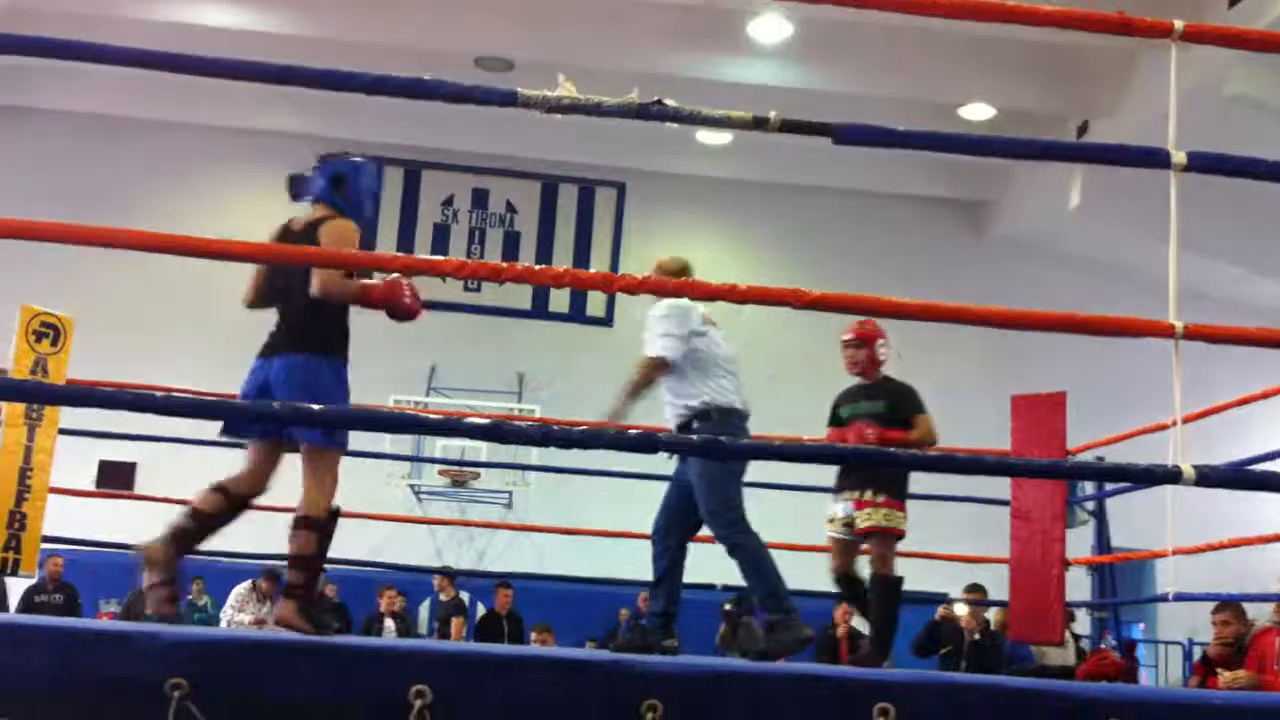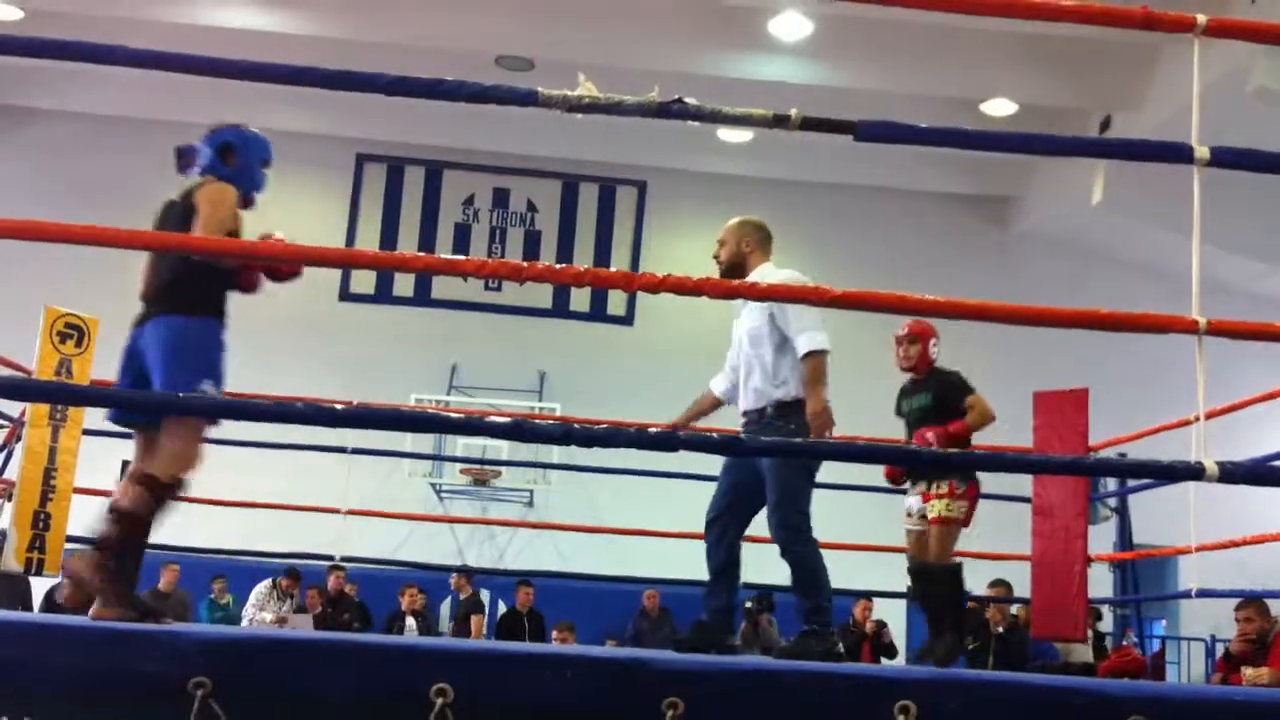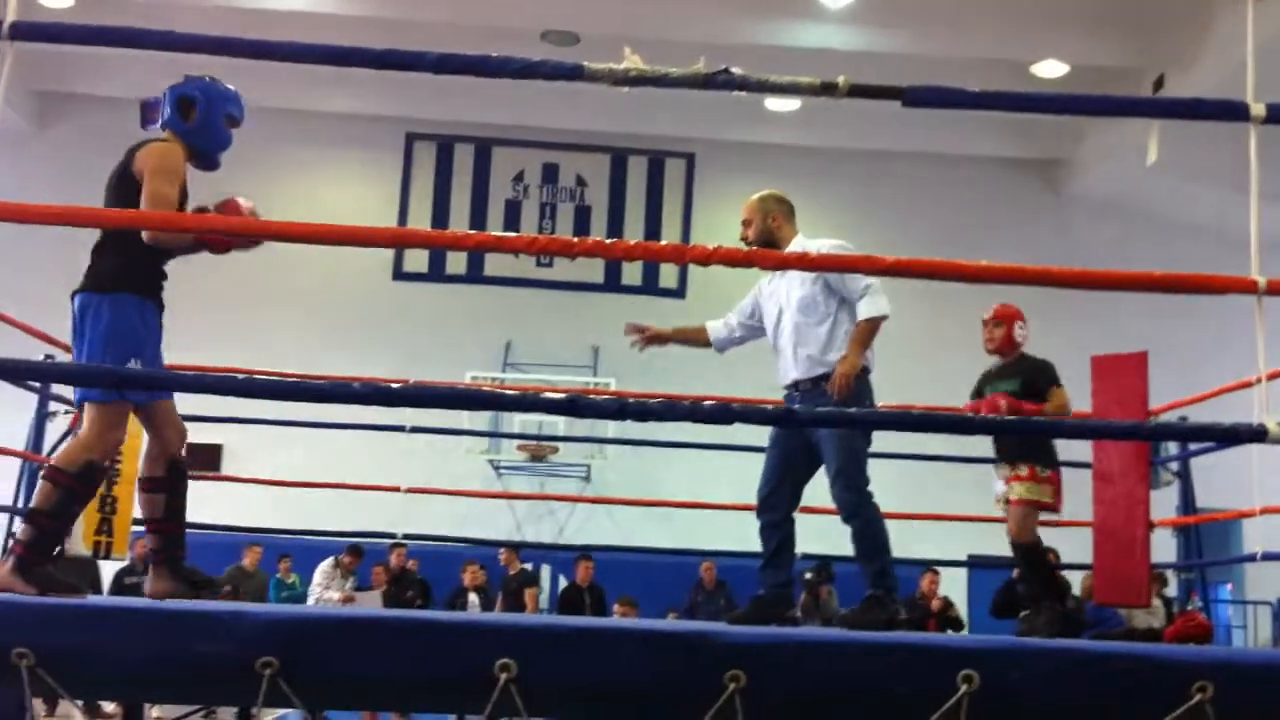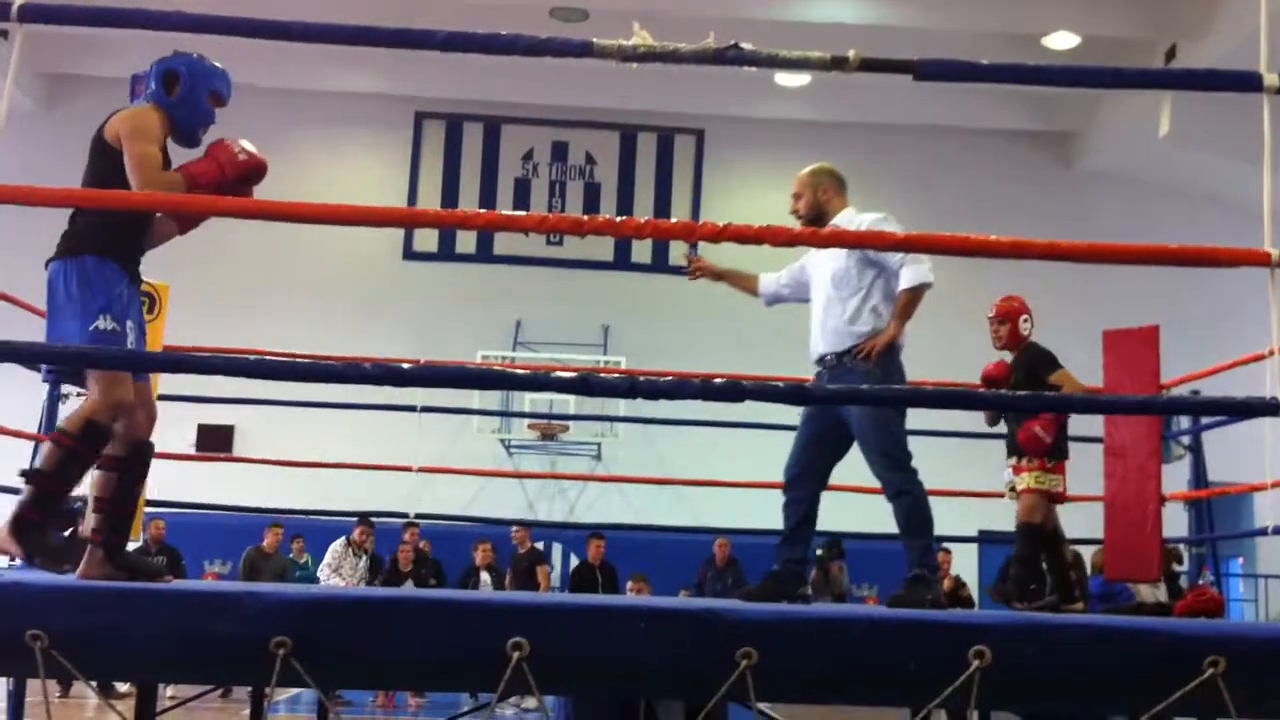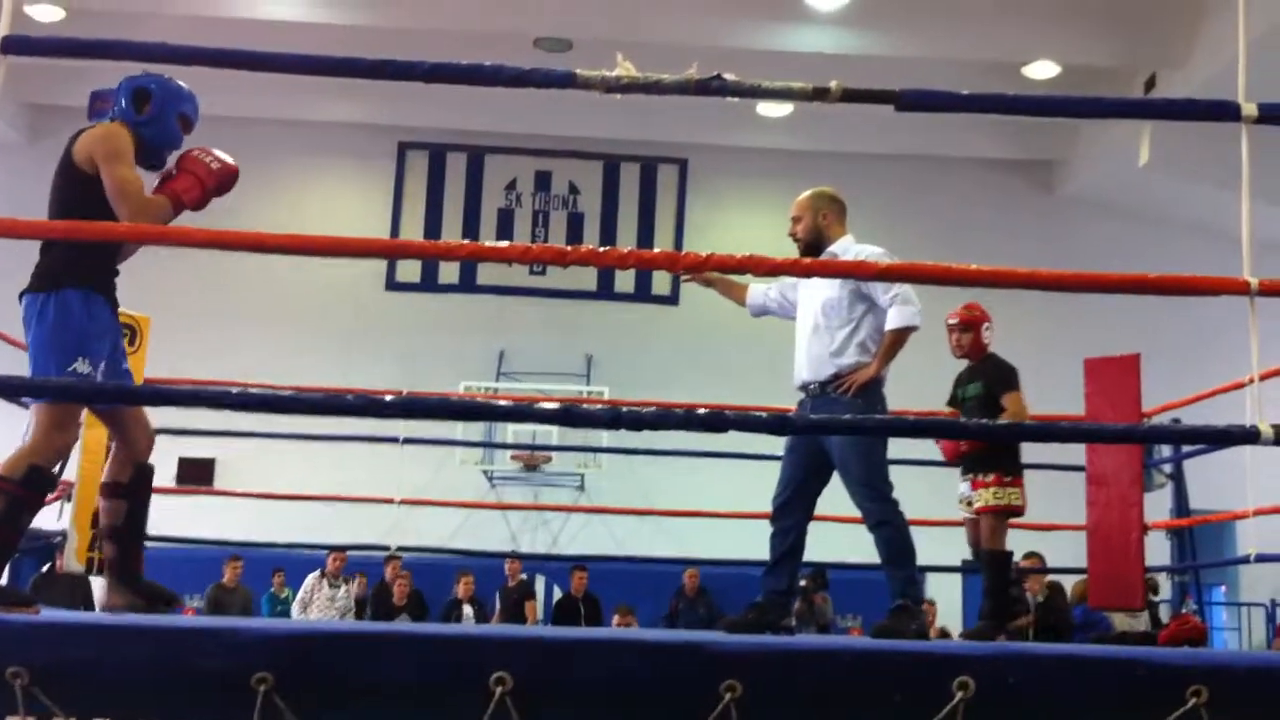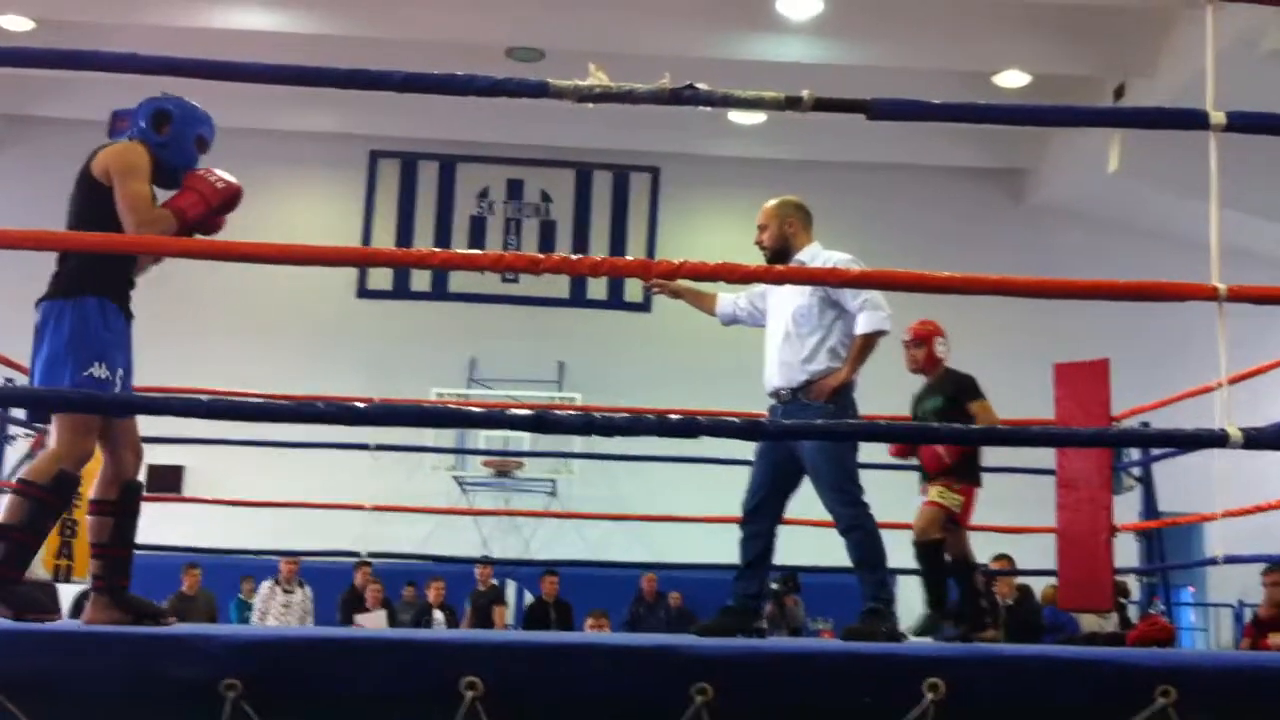
dt=0.5s
person 1, frame 1
left shoulder: (286, 232)
right shoulder: (341, 230)
left elbow: (253, 297)
right elbow: (324, 286)
right wrist: (380, 294)
left hip: (274, 359)
right hip: (316, 361)
left knee: (254, 473)
right knee: (321, 483)
left ankle: (168, 548)
right ankle: (294, 599)
person 1, frame 2
left shoulder: (173, 208)
right shoulder: (220, 192)
right elbow: (204, 245)
left wrist: (227, 276)
right wrist: (258, 260)
left hip: (150, 328)
right hip: (189, 327)
left knee: (150, 458)
right knee: (179, 449)
left ankle: (112, 591)
right ankle: (99, 559)
person 1, frame 3
left shoulder: (146, 161)
right shoulder: (164, 153)
right elbow: (155, 228)
left wrist: (199, 237)
right wrist: (214, 231)
left hip: (128, 305)
right hip: (118, 302)
left knee: (168, 434)
right knee: (103, 433)
left ankle: (167, 570)
person 1, frame 4
left shoulder: (148, 139)
right shoulder: (139, 119)
right elbow: (147, 189)
left wrist: (208, 199)
right wrist: (211, 171)
left hip: (115, 277)
right hip: (89, 269)
left knee: (137, 416)
right knee: (113, 396)
left ankle: (104, 552)
person 1, frame 5
left shoulder: (109, 152)
right shoulder: (109, 136)
right elbow: (135, 217)
left wrist: (173, 200)
right wrist: (189, 186)
left hip: (91, 306)
right hip: (68, 299)
left knee: (135, 438)
right knee: (52, 436)
left ankle: (124, 581)
person 1, frame 6
left shoulder: (127, 171)
right shoulder: (128, 153)
right elbow: (141, 230)
left wrist: (187, 224)
right wrist: (194, 202)
left hip: (100, 315)
right hip: (83, 309)
left knee: (124, 455)
right knee: (75, 445)
left ankle: (108, 597)
person 2, frame 1
left shoulder: (668, 308)
right shoulder: (697, 314)
left elbow: (658, 357)
left wrist: (623, 403)
right wrist: (680, 438)
left hip: (710, 430)
right hip: (704, 435)
left knee: (729, 526)
right knee: (668, 534)
left ankle: (786, 622)
right ankle: (658, 631)
person 2, frame 2
left shoulder: (782, 284)
right shoulder: (750, 303)
left elbow: (812, 340)
right elbow: (729, 379)
left wrist: (816, 395)
right wrist: (685, 419)
left hip: (786, 423)
right hip: (757, 428)
left knee: (789, 530)
right knee: (721, 523)
left ankle: (820, 633)
right ankle: (717, 625)
person 2, frame 3
left shoulder: (828, 253)
right shoulder: (768, 286)
left elbow: (873, 300)
right elbow: (726, 331)
left wrist: (854, 356)
right wrist: (668, 335)
left hip: (838, 394)
right hip: (798, 400)
left knee: (851, 496)
right knee: (772, 501)
left ankle: (882, 597)
right ankle: (776, 596)
person 2, frame 4
left shoulder: (869, 228)
right shoulder: (818, 257)
left elbow: (917, 269)
right elbow: (773, 286)
left wrist: (893, 329)
right wrist: (720, 274)
left hip: (868, 371)
right hip: (829, 376)
left knee: (894, 473)
right knee: (800, 477)
left ankle: (924, 579)
right ankle: (789, 572)
person 2, frame 5
left shoulder: (865, 260)
right shoulder: (808, 279)
left elbow: (906, 310)
right elbow: (760, 298)
left wrist: (875, 366)
right wrist: (711, 279)
left hip: (849, 402)
right hip: (812, 405)
left knee: (876, 505)
right knee: (788, 507)
left ankle: (909, 608)
right ankle: (773, 603)
person 2, frame 6
left shoulder: (833, 266)
right shoulder: (776, 287)
left elbow: (875, 314)
right elbow: (730, 308)
left wrist: (845, 372)
right wrist: (679, 291)
left hip: (820, 407)
right hip: (783, 411)
left knee: (847, 509)
right knee: (757, 512)
left ankle: (880, 612)
right ankle: (745, 608)
person 3, frame 1
left shoulder: (899, 392)
right shoulder: (844, 399)
left elbow: (928, 436)
right elbow: (832, 441)
left wrist: (880, 437)
right wrist: (835, 447)
left hip: (884, 491)
right hip: (848, 490)
left knee: (881, 564)
right knee: (840, 570)
left ankle: (879, 645)
right ankle: (880, 627)
person 3, frame 2
left shoulder: (948, 381)
right shoulder: (905, 392)
left elbow: (985, 413)
left wrist: (945, 435)
right wrist: (898, 463)
left hip: (952, 480)
right hip: (920, 483)
left knee: (939, 554)
right knee: (916, 559)
left ankle: (954, 634)
right ankle: (937, 632)
person 3, frame 3
left shoulder: (1037, 369)
right shoulder: (989, 378)
left elbow: (1064, 407)
right elbow: (976, 412)
left wrist: (1018, 409)
right wrist: (974, 416)
left hip: (1034, 463)
right hip: (1008, 466)
left knee: (1021, 535)
right knee: (1017, 537)
left ankle: (1053, 603)
right ankle: (1043, 606)
person 3, frame 4
left shoulder: (1038, 356)
right shoulder: (1007, 368)
left elbow: (1074, 388)
right elbow: (991, 420)
left wrist: (1048, 422)
right wrist: (990, 388)
left hip: (1043, 454)
right hip: (1019, 455)
left knee: (1028, 518)
right knee: (1045, 523)
left ankle: (1016, 589)
right ankle: (1067, 594)
person 3, frame 5
left shoulder: (1000, 370)
right shoulder: (962, 378)
left elbow: (1017, 414)
left wrist: (970, 437)
left hip: (999, 469)
right hip: (973, 470)
left knee: (992, 542)
right knee: (978, 543)
left ankle: (993, 619)
right ankle: (1007, 611)
person 3, frame 6
left shoulder: (960, 382)
right shoulder: (921, 397)
left elbow: (990, 422)
right elbow: (916, 444)
left wrist: (952, 449)
right wrist: (903, 446)
left hip: (958, 477)
right hip: (933, 480)
left knee: (924, 530)
right knee: (957, 550)
left ankle: (938, 609)
right ankle: (976, 623)
